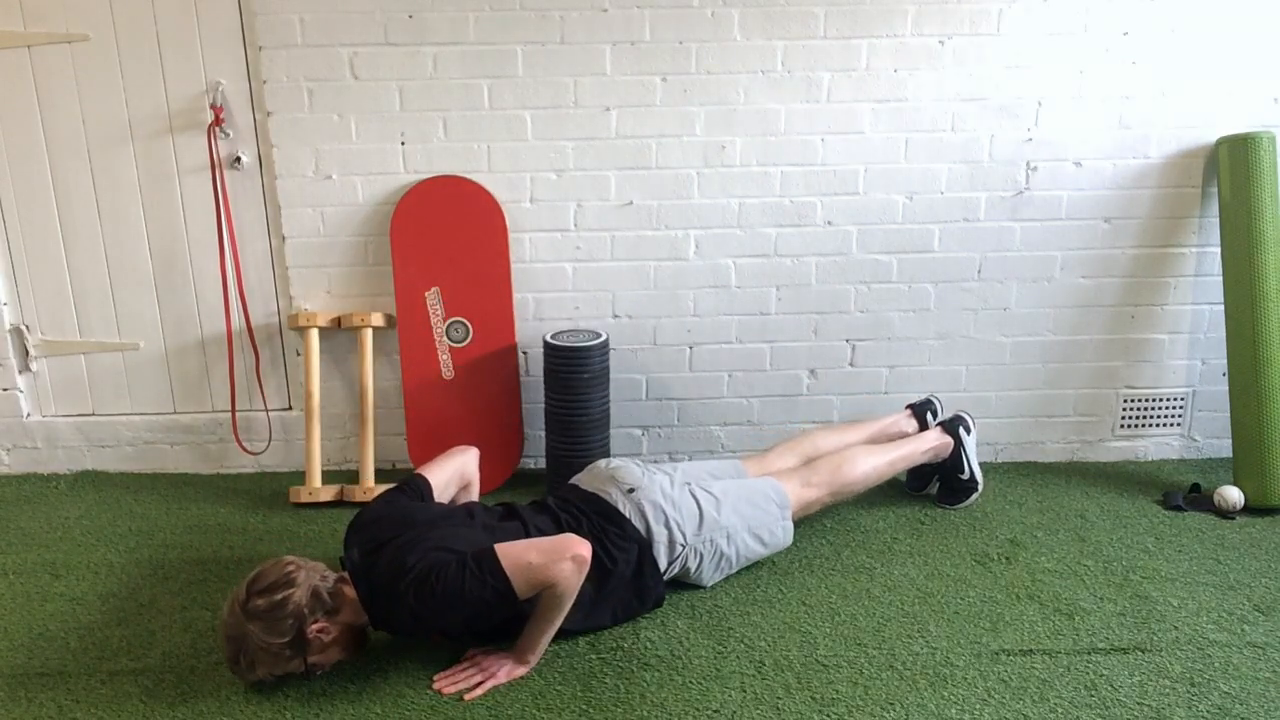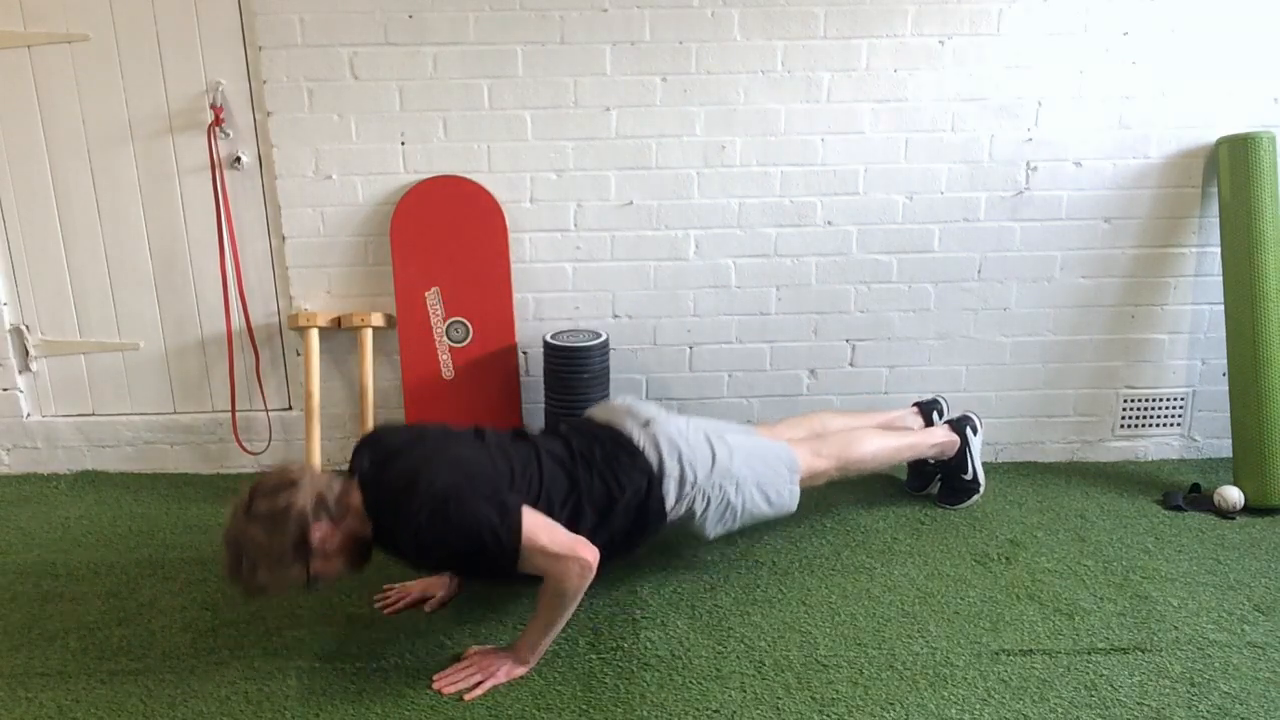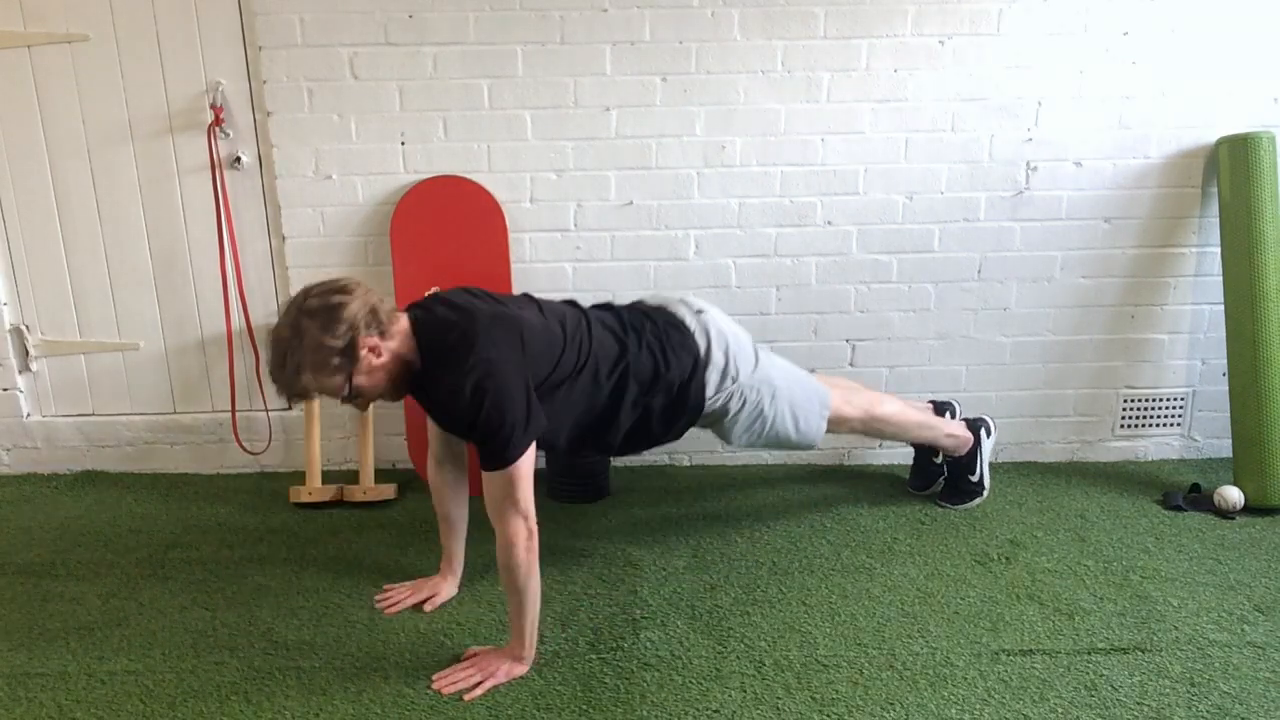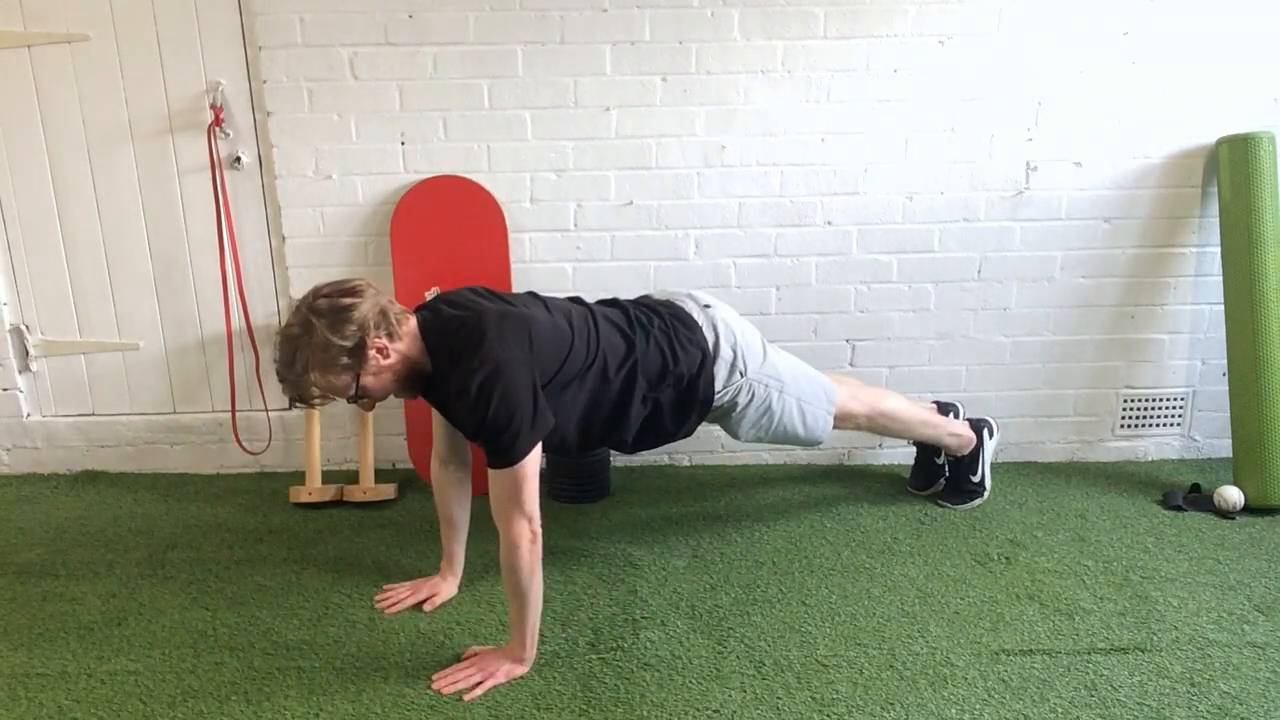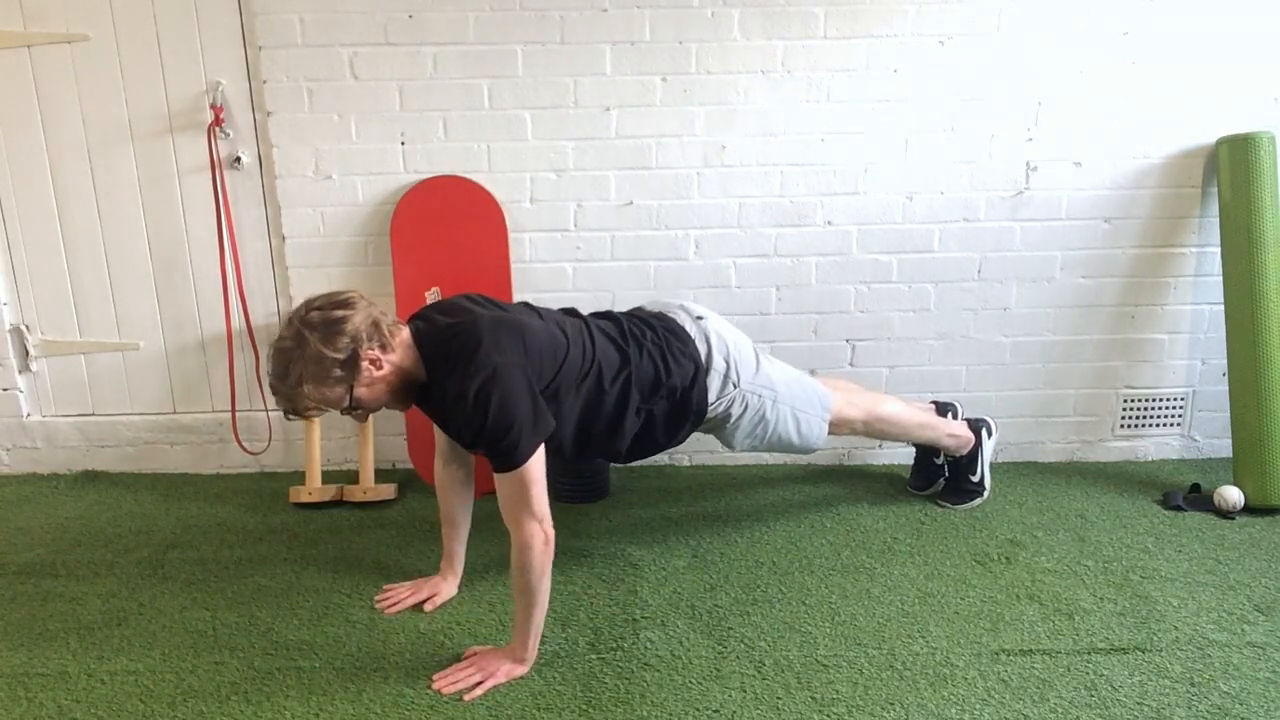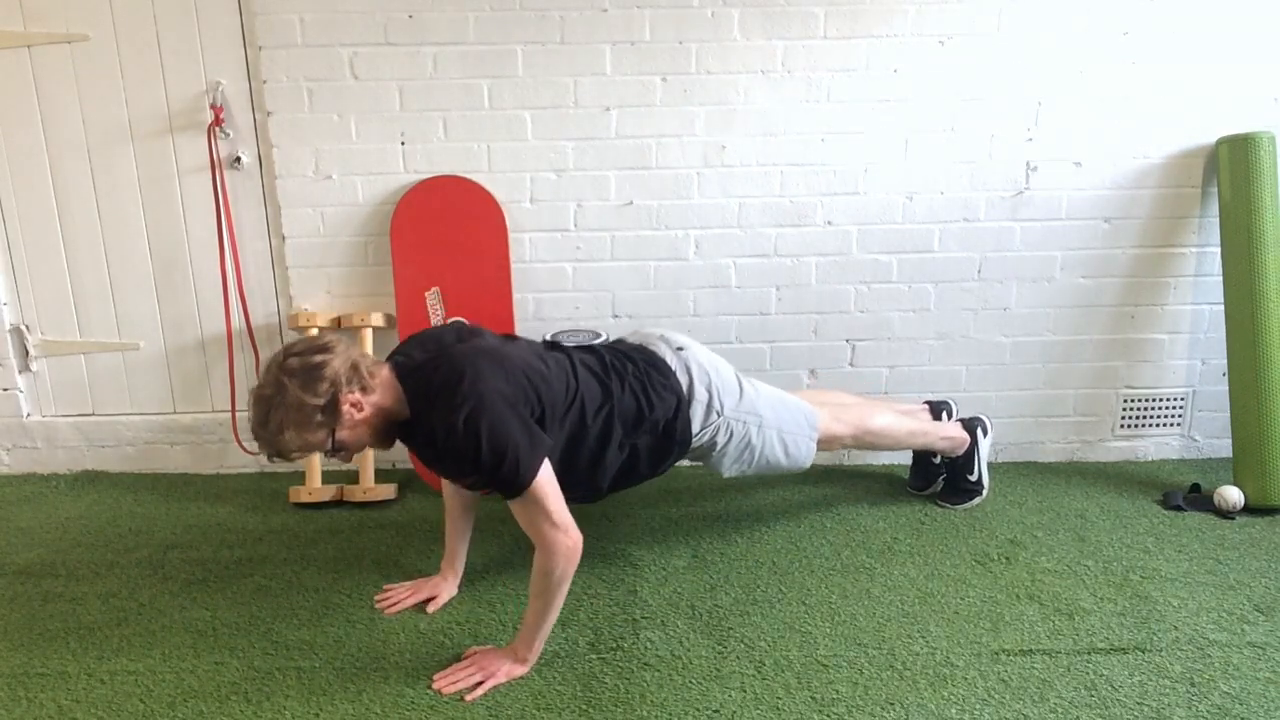
dt=0.4s
person 1, frame 1
left shoulder: (417, 593)
right shoulder: (372, 533)
left elbow: (568, 558)
right elbow: (463, 456)
left wrist: (521, 657)
left hip: (648, 536)
right hip: (611, 489)
left knee: (803, 492)
right knee: (767, 470)
left ankle: (942, 444)
right ankle: (912, 420)
person 1, frame 2
left shoulder: (426, 511)
right shoulder: (374, 460)
left elbow: (577, 558)
left wrist: (519, 657)
right wrist: (449, 569)
left hip: (650, 471)
right hip: (616, 431)
left knee: (811, 460)
right knee: (776, 443)
left ankle: (947, 440)
right ankle: (918, 417)
person 1, frame 3
left shoulder: (478, 369)
right shoulder: (422, 335)
left elbow: (517, 525)
right elbow: (449, 454)
left wrist: (518, 653)
right wrist: (448, 572)
left hip: (696, 363)
right hip: (659, 335)
left knee: (834, 411)
right knee: (816, 402)
left ankle: (960, 438)
right ankle: (937, 416)
person 1, frame 4
left shoulder: (490, 369)
right shoulder: (432, 333)
left elbow: (520, 528)
right elbow: (450, 457)
left wrist: (518, 654)
right wrist: (448, 573)
left hip: (705, 356)
right hip: (669, 331)
left knee: (835, 410)
right knee: (823, 404)
left ankle: (965, 439)
right ankle: (941, 418)
person 1, frame 5
left shoulder: (487, 376)
right shoulder: (427, 342)
left elbow: (532, 529)
right elbow: (453, 458)
left wrist: (519, 654)
right wrist: (449, 572)
left hip: (698, 368)
right hip: (660, 341)
left knee: (833, 415)
right knee: (817, 407)
left ankle: (963, 438)
right ankle: (937, 416)
person 1, frame 6
left shoulder: (473, 409)
right shoulder: (412, 369)
left elbow: (560, 541)
right elbow: (459, 464)
left wrist: (520, 655)
right wrist: (449, 573)
left hip: (681, 399)
right hip: (644, 369)
left knee: (825, 430)
right knee: (805, 420)
left ankle: (959, 439)
right ankle: (931, 415)
